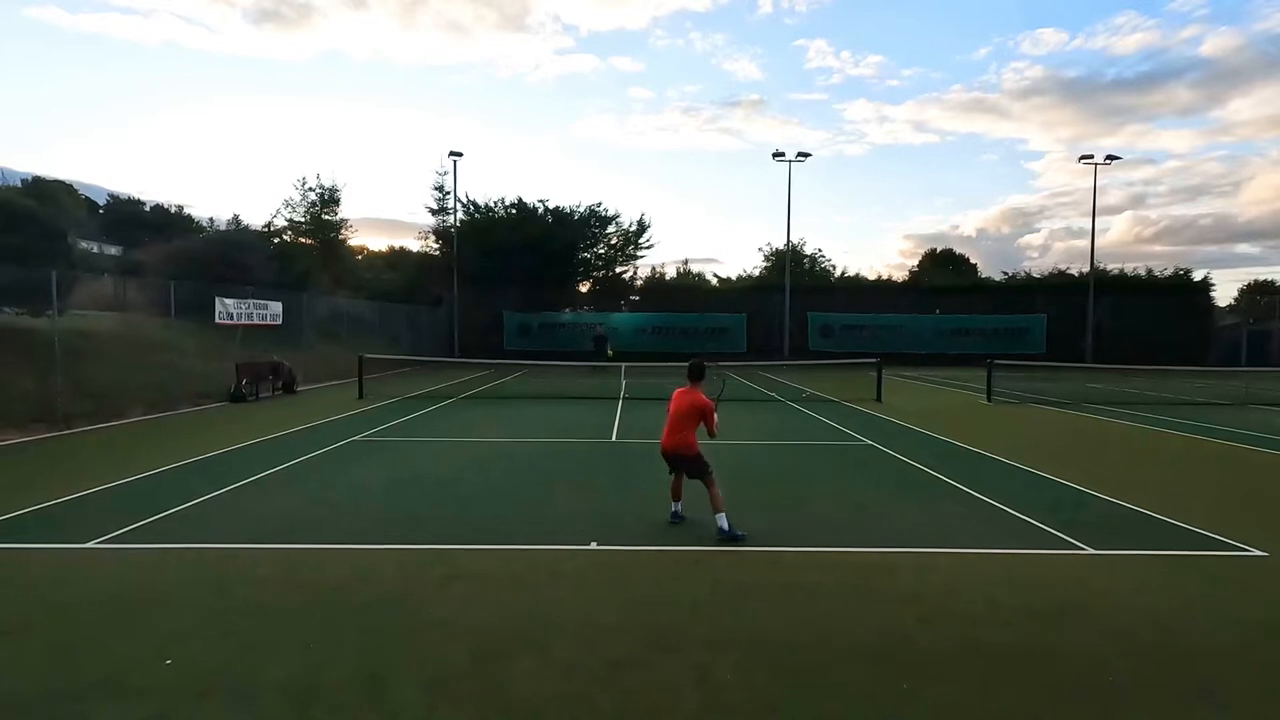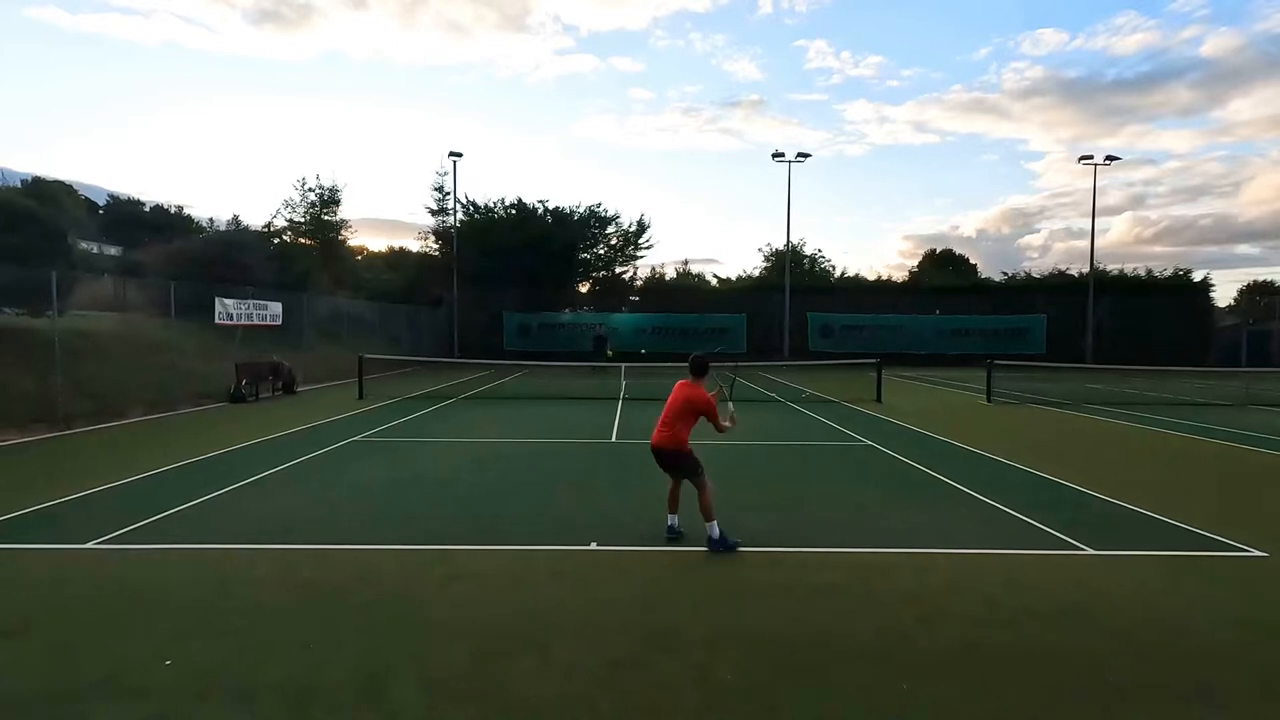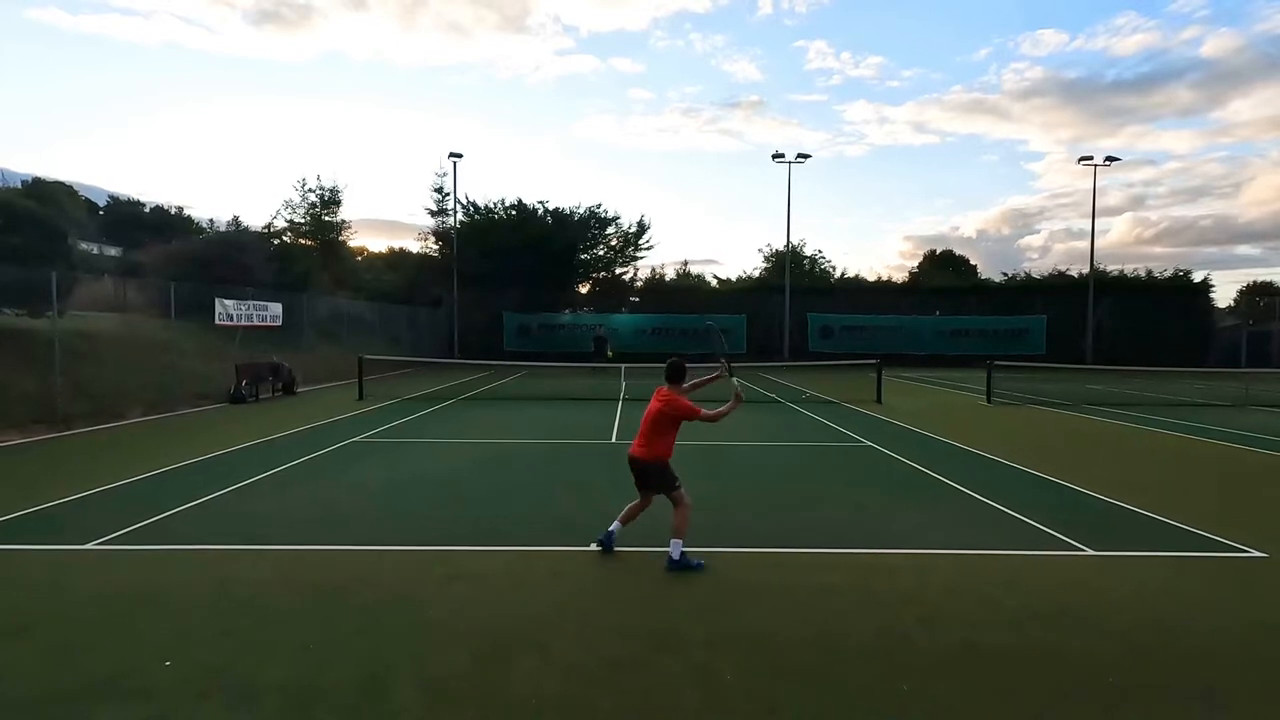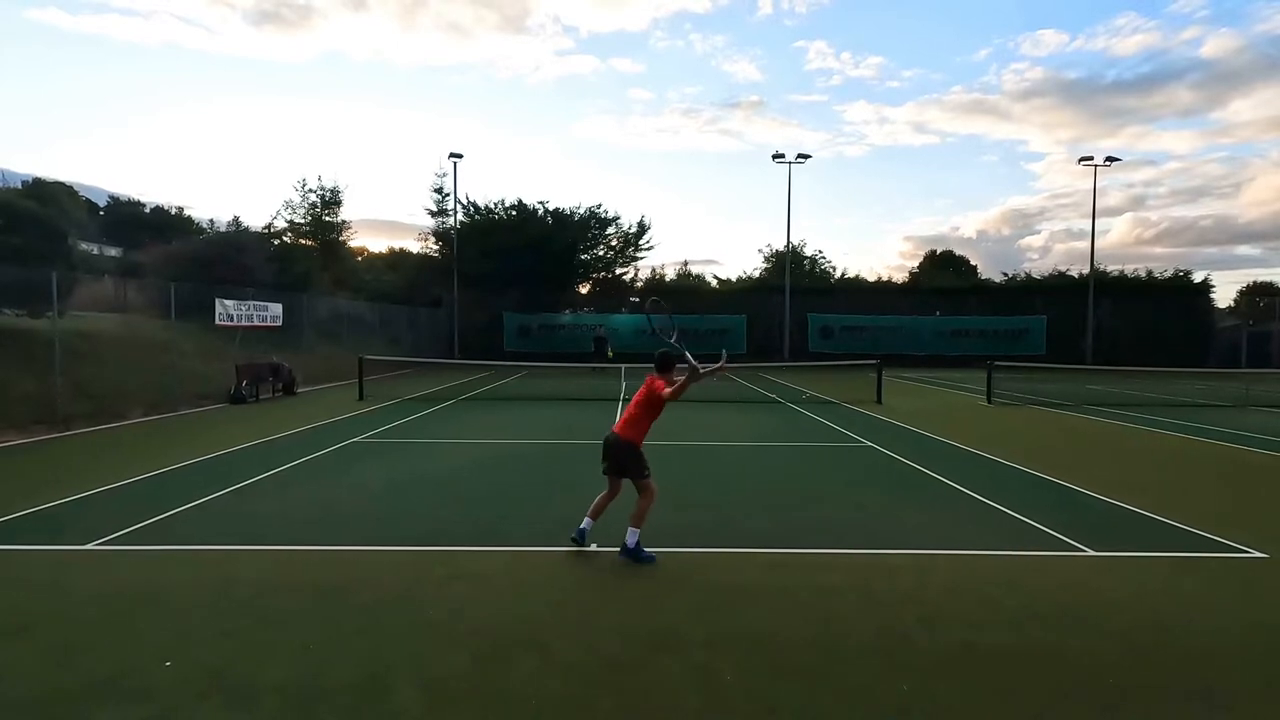
dt=0.3s
person 1, frame 1
left shoulder: (676, 394)
right shoulder: (704, 403)
right elbow: (712, 434)
right wrist: (714, 422)
left hip: (667, 448)
right hip: (688, 450)
left knee: (678, 475)
right knee: (711, 484)
left ankle: (675, 512)
right ankle: (724, 528)
person 1, frame 2
left shoulder: (679, 385)
right shoulder: (706, 399)
right elbow: (721, 428)
right wrist: (731, 422)
left hip: (657, 443)
right hip: (677, 447)
left knee: (676, 480)
right knee: (704, 487)
left ankle: (672, 527)
right ankle: (715, 537)
person 1, frame 3
left shoulder: (660, 393)
right shoulder: (678, 404)
left elbow: (686, 388)
right elbow: (712, 417)
left wrist: (716, 376)
right wrist: (735, 403)
left hip: (636, 457)
right hip: (653, 461)
left knee: (645, 500)
right knee: (683, 504)
left ankle: (608, 535)
right ankle: (676, 556)
person 1, frame 4
left shoulder: (654, 380)
right shoulder: (658, 386)
left elbow: (678, 382)
right elbow: (671, 395)
left wrist: (714, 368)
right wrist: (691, 376)
left hip: (614, 439)
right hip: (626, 444)
left knee: (611, 490)
right knee: (648, 492)
left ankle: (583, 531)
right ankle: (630, 546)
